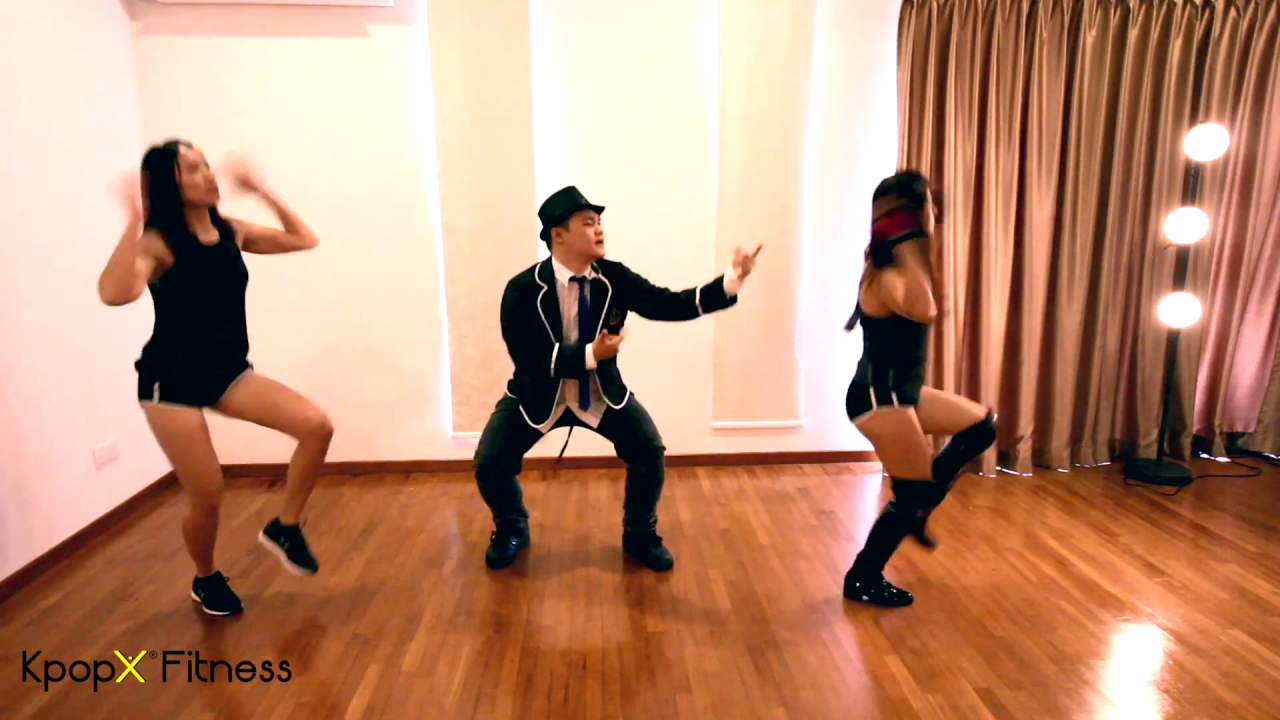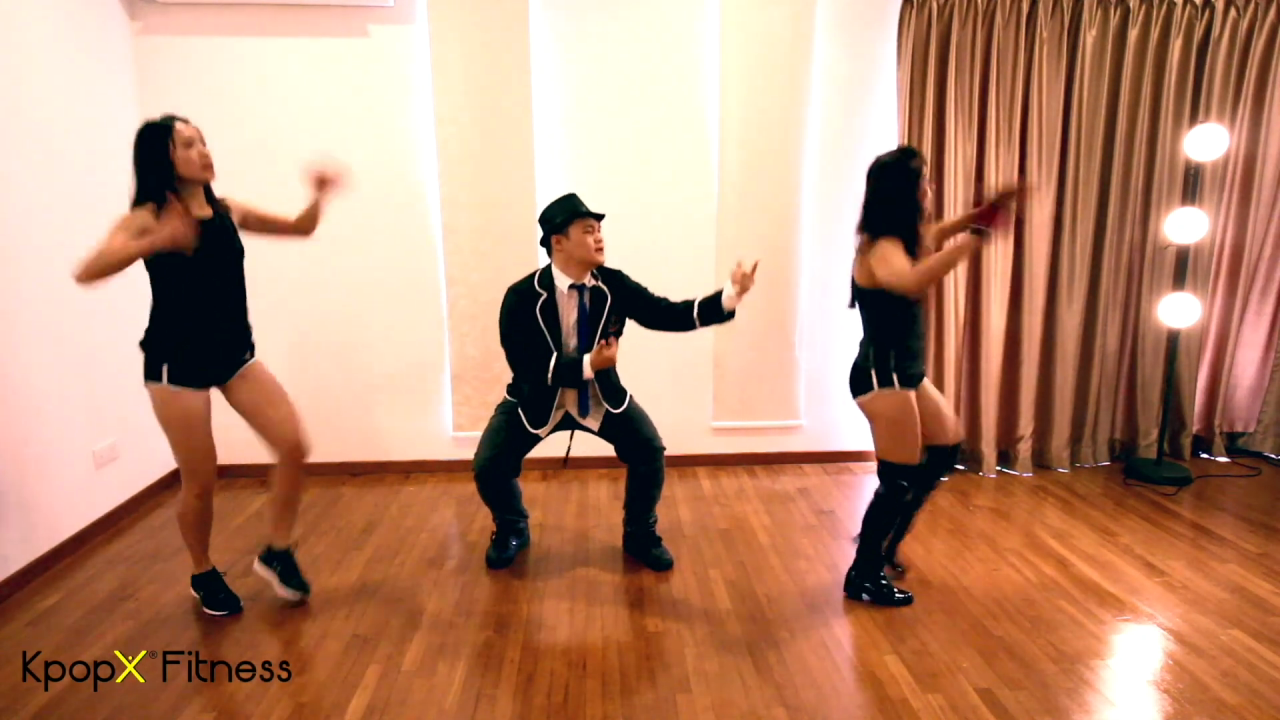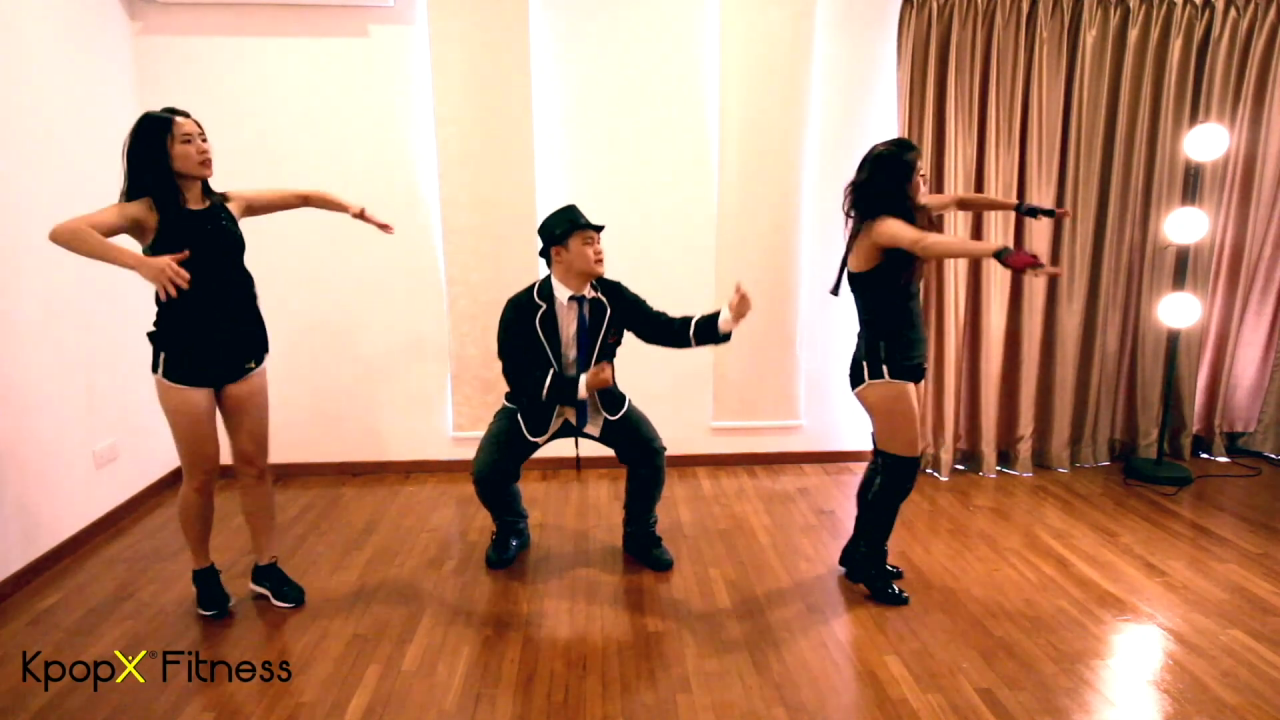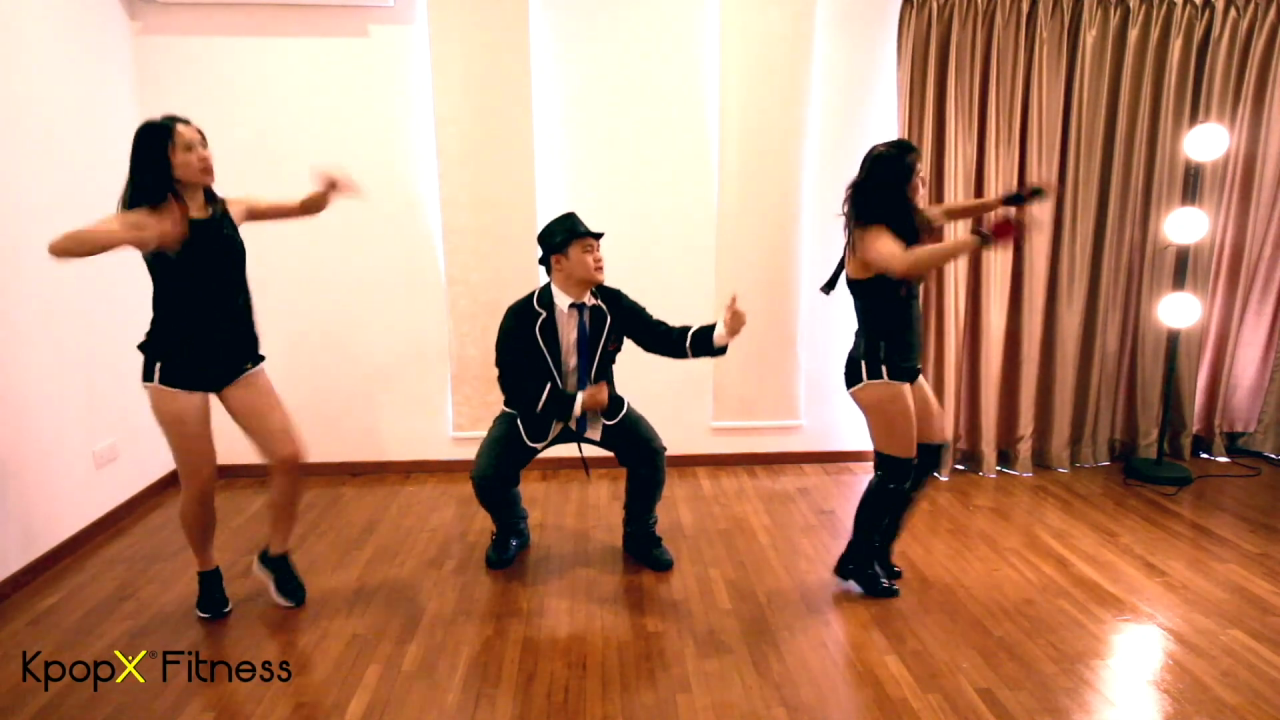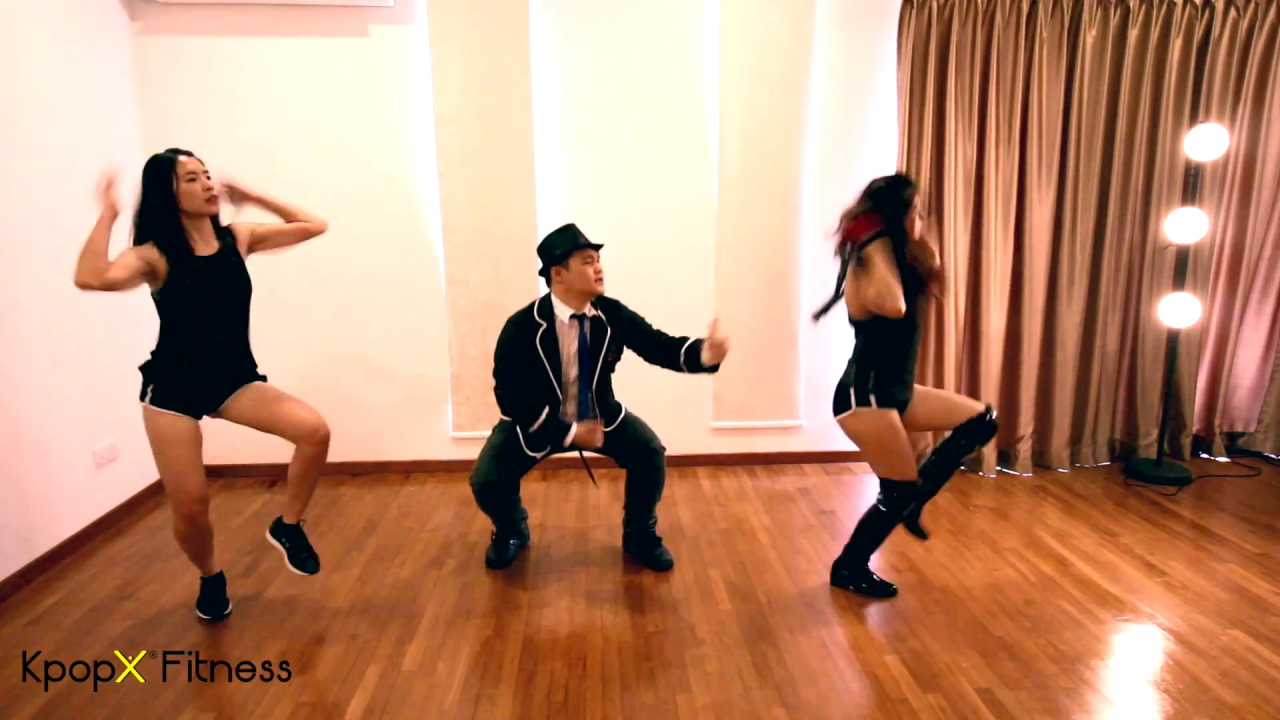
dt=0.1s
person 1, frame 1
left shoulder: (233, 231)
right shoulder: (157, 244)
left elbow: (304, 241)
right elbow: (115, 294)
left wrist: (263, 192)
right wrist: (134, 220)
left hip: (230, 373)
right hip: (171, 385)
left knee: (317, 425)
right knee: (208, 497)
left ankle: (285, 528)
right ankle: (206, 580)
person 1, frame 2
left shoulder: (228, 211)
right shoulder: (148, 219)
left elbow: (299, 228)
right elbow: (86, 270)
left wrist: (319, 195)
right wrist: (153, 242)
left hip: (235, 352)
right hip: (176, 363)
left knee: (294, 446)
right knee: (201, 480)
left ankle: (278, 550)
right ankle: (205, 574)
person 1, frame 3
left shoulder: (231, 204)
right shoulder: (144, 211)
left elbow: (303, 197)
right elbow: (63, 232)
left wrist: (352, 209)
right wrist: (141, 262)
left hip: (242, 352)
right hip: (183, 360)
left knee: (254, 466)
right knee: (200, 476)
left ankle: (266, 568)
right ankle: (203, 572)
person 1, frame 4
left shoulder: (231, 210)
right shoulder: (146, 219)
left elbow: (302, 209)
right elbow: (61, 246)
left wrist: (326, 191)
right wrist: (136, 233)
left hip: (238, 359)
right hip: (176, 367)
left knee: (289, 461)
right knee: (200, 485)
left ankle: (275, 556)
right ankle: (208, 574)
person 1, frame 5
left shoulder: (237, 238)
right shoulder: (155, 253)
left elbow: (309, 228)
right elbow: (90, 278)
left wrist: (253, 197)
right wrist: (106, 214)
left hip: (236, 379)
right hip: (172, 390)
left knee: (315, 431)
right knee: (189, 507)
left ankle: (288, 525)
right ankle: (210, 578)
person 2, frame 1
left shoulder: (901, 262)
right shoulder: (888, 273)
right elbow: (924, 313)
right wrist: (908, 245)
left hip: (902, 390)
right hip: (881, 395)
left knee: (981, 428)
right knee: (914, 493)
left ankle: (915, 509)
right ankle: (862, 579)
person 2, frame 2
left shoulder: (901, 232)
right shoulder: (881, 245)
left elbow: (938, 234)
right elbow: (912, 282)
left wrist: (975, 220)
right wrist: (974, 235)
left hip: (906, 372)
right hip: (883, 375)
left knee: (946, 450)
right knee: (904, 479)
left ankle: (879, 547)
right ankle: (865, 576)
person 2, frame 3
left shoulder: (899, 220)
right shoulder: (878, 228)
left elbow: (956, 199)
right elbow: (929, 245)
left wrist: (1021, 209)
right wrist: (1001, 253)
left hip: (904, 362)
right hip: (882, 365)
left knee: (890, 464)
right knee: (901, 469)
left ankle: (860, 551)
right ankle: (867, 565)
person 2, frame 4
left shoulder: (911, 222)
right shoulder: (874, 236)
left elbow: (950, 210)
right elbow: (909, 265)
left wrist: (1007, 199)
right wrist: (982, 238)
left hip: (904, 365)
right hip: (876, 369)
left knee: (930, 453)
right knee: (899, 471)
left ankle: (872, 550)
right ankle: (856, 560)
person 2, frame 5
left shoulder: (903, 254)
right shoulder: (869, 270)
left elbow: (932, 277)
right elbow: (894, 308)
left wrist: (920, 240)
right wrist: (877, 243)
left hip: (897, 389)
right hip: (866, 396)
left knee: (981, 421)
right knee: (901, 489)
left ankle: (910, 504)
right ankle: (849, 568)
person 3, frame 1
left shoulder: (614, 278)
right shoulder: (523, 290)
left elbow: (670, 304)
right elbow: (527, 356)
left wrist: (730, 280)
right wrist: (590, 355)
left hip: (602, 393)
right hip: (537, 396)
left knee: (649, 451)
right knee: (490, 464)
left ankle: (640, 535)
right ankle: (512, 531)
person 3, frame 2
left shoulder: (614, 285)
right shoulder: (523, 297)
left elbow: (668, 315)
right elbow: (522, 363)
left wrist: (728, 297)
right wrist: (586, 365)
left hip: (602, 394)
right hip: (537, 399)
left knee: (649, 451)
right knee: (489, 467)
left ankle: (640, 536)
right ankle: (512, 531)
person 3, frame 3
left shoulder: (613, 296)
right shoulder: (522, 308)
left elbow: (665, 329)
right elbow: (518, 376)
left wrist: (725, 319)
right wrist: (581, 384)
left hip: (602, 402)
right hip: (535, 407)
left knee: (649, 452)
right knee: (488, 472)
left ankle: (640, 536)
right ankle: (512, 531)
person 3, frame 4
left shoulder: (613, 305)
right shoulder: (521, 316)
left elbow: (664, 338)
right elbow: (513, 382)
left wrist: (720, 335)
right wrist: (576, 404)
left hip: (601, 409)
right hip: (534, 411)
left knee: (650, 453)
right knee: (487, 476)
left ankle: (639, 536)
right ankle: (511, 532)
person 3, frame 5
left shoulder: (612, 315)
right shoulder: (522, 327)
left elbow: (661, 347)
right elbow: (510, 395)
left wrist: (706, 352)
right wrist: (568, 433)
left hip: (598, 414)
right hip: (533, 421)
left knee: (650, 454)
right knee: (487, 482)
left ankle: (640, 536)
right ankle: (512, 532)
